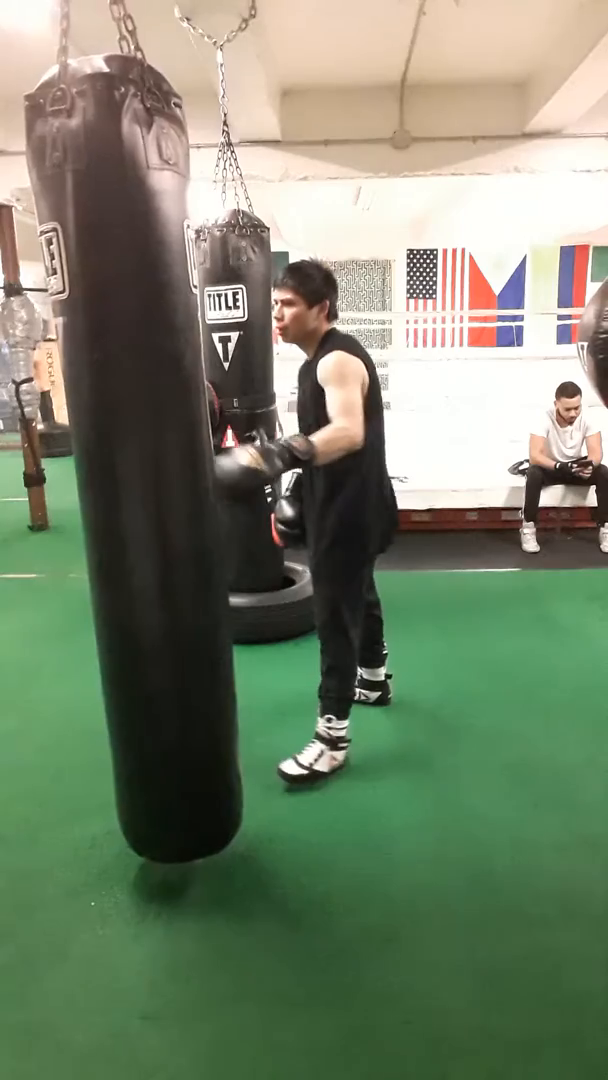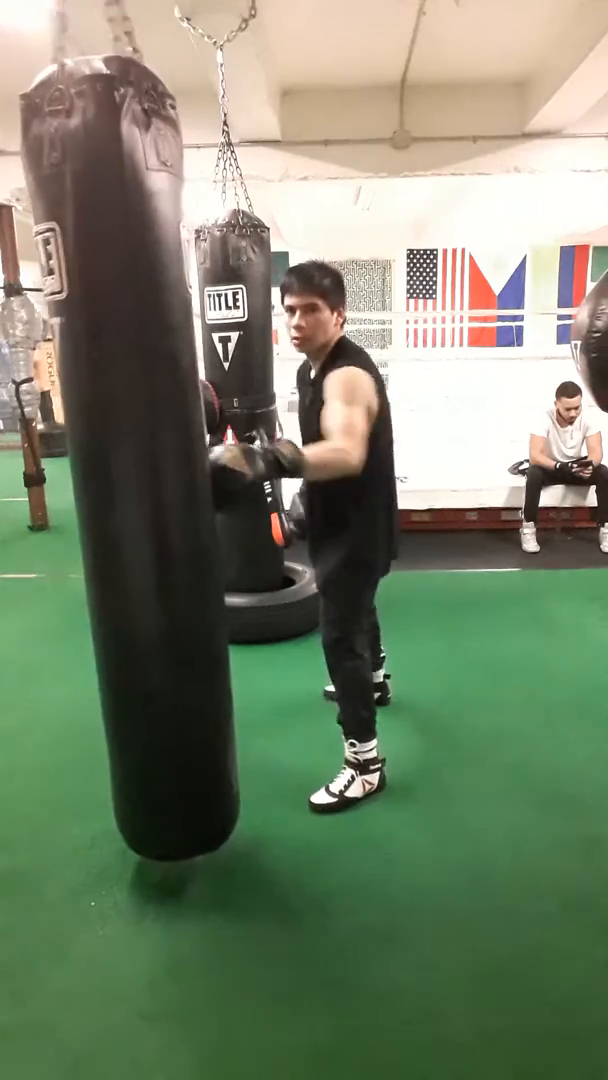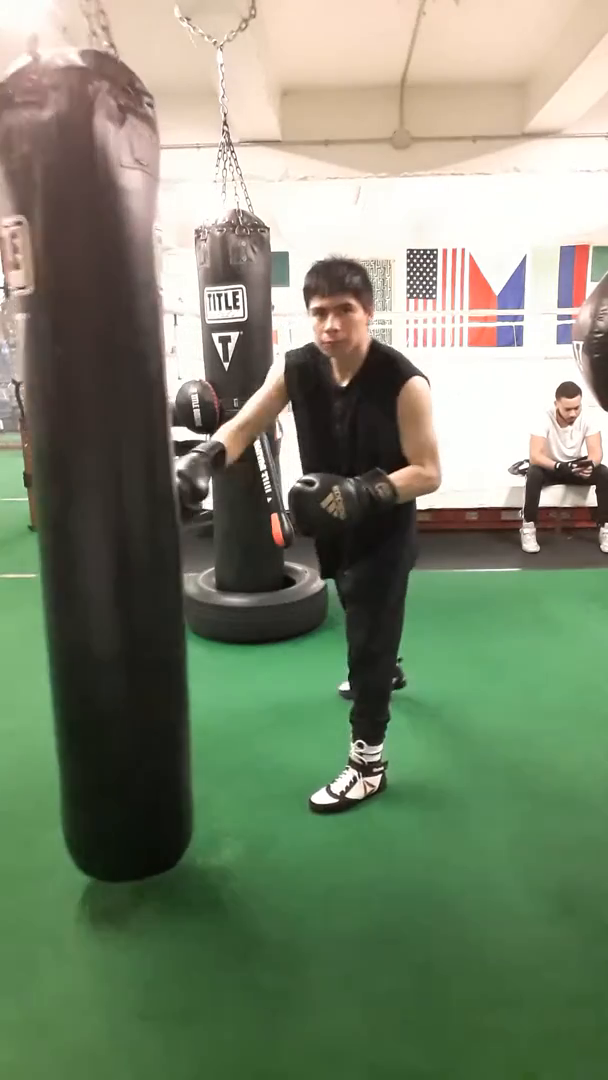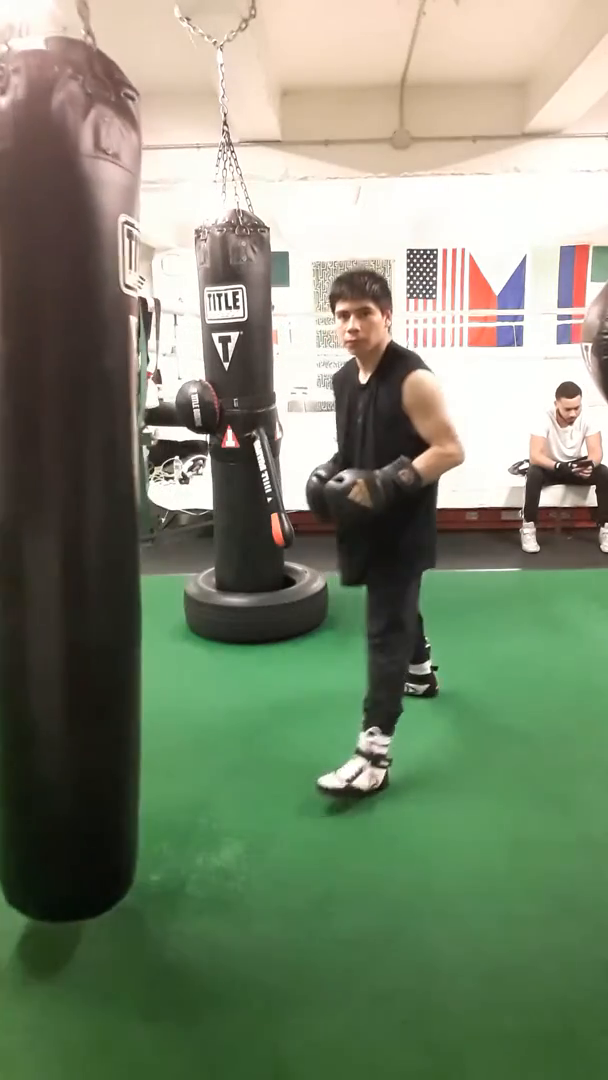
dt=0.4s
person 1, frame 1
left shoulder: (340, 359)
right shoulder: (312, 363)
left elbow: (347, 433)
left wrist: (273, 455)
right wrist: (302, 499)
left hip: (352, 510)
right hip: (334, 504)
left knee: (334, 614)
right knee: (357, 595)
left ankle: (332, 739)
right ankle: (373, 679)
person 1, frame 2
left shoulder: (349, 373)
right shoulder: (312, 369)
left elbow: (346, 454)
left wrist: (260, 459)
right wrist: (265, 459)
left hip: (358, 524)
right hip: (338, 519)
left knee: (341, 633)
right knee: (355, 606)
left ankle: (365, 761)
right ankle: (372, 678)
person 1, frame 3
left shoulder: (404, 384)
right shoulder: (298, 368)
left elbow: (427, 473)
right elbow: (243, 426)
left wrist: (361, 495)
right wrist: (198, 464)
left hip: (384, 535)
right hip: (336, 530)
left knee: (368, 640)
right knee: (364, 623)
left ankle: (367, 765)
right ankle: (385, 670)
person 1, frame 4
left shoulder: (413, 378)
right shoulder: (344, 380)
left elbow: (451, 450)
left wrist: (388, 482)
right wrist: (329, 474)
left hip: (404, 524)
right hip: (368, 523)
left knee: (384, 627)
right knee: (397, 602)
left ankle: (373, 755)
right ankle: (419, 669)
